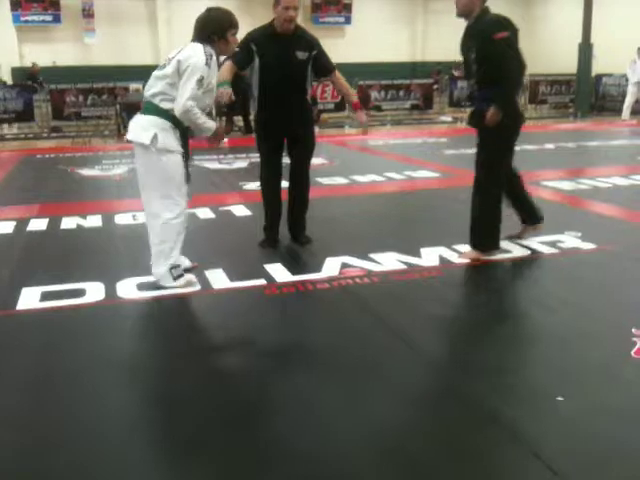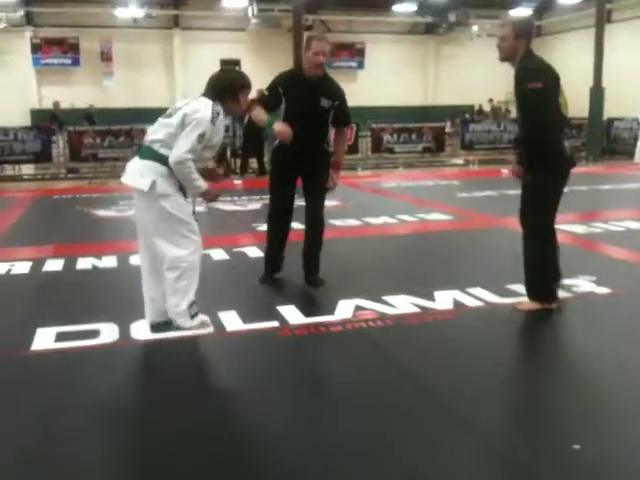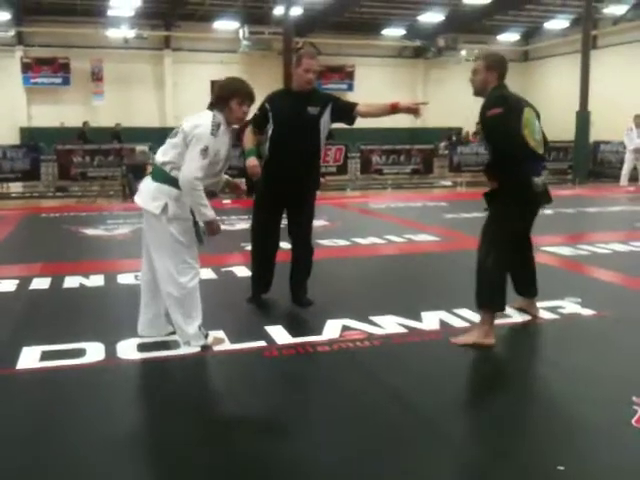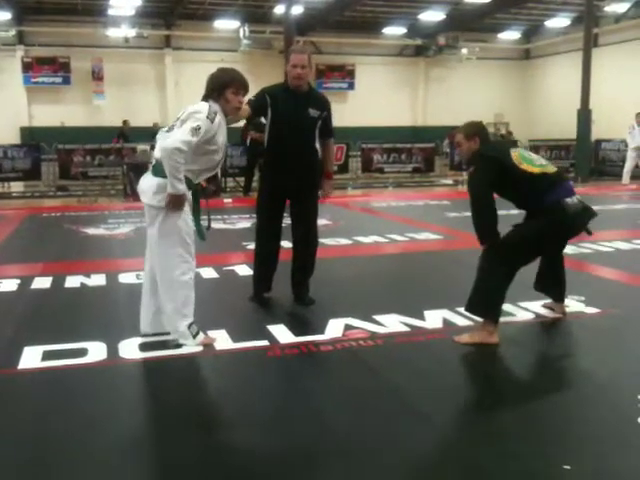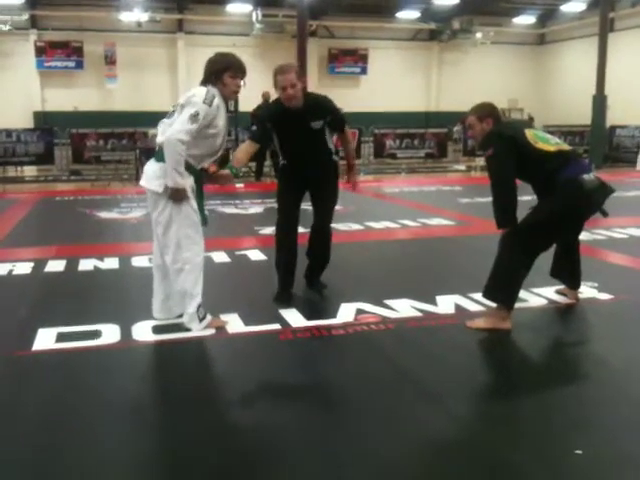
dt=1s
person 1, frame 1
left shoulder: (197, 54)
right shoulder: (200, 58)
right elbow: (185, 107)
left wrist: (206, 129)
right wrist: (211, 129)
left hip: (155, 131)
right hip: (159, 134)
left knee: (162, 202)
right knee: (170, 205)
left ankle: (168, 260)
right ankle: (166, 272)
person 1, frame 2
left shoulder: (204, 107)
right shoulder: (208, 115)
right elbow: (180, 158)
right wrist: (201, 189)
left hip: (148, 174)
right hip: (156, 177)
left knee: (156, 247)
right knee: (186, 242)
left ankle: (159, 313)
right ankle: (183, 312)
person 1, frame 3
left shoulder: (216, 125)
right shoulder: (207, 129)
right elbow: (190, 177)
left wrist: (225, 182)
right wrist: (208, 217)
left hip: (161, 194)
right hip: (167, 198)
left knee: (159, 265)
right knee: (182, 267)
left ankle: (153, 325)
right ankle: (193, 335)
person 1, frame 4
left shoulder: (208, 114)
right shoulder: (208, 115)
left elbow: (165, 136)
right elbow: (171, 147)
right wrist: (176, 189)
left hip: (161, 186)
right hip: (166, 191)
left knee: (162, 260)
right knee: (178, 262)
left ankle: (156, 322)
right ankle: (184, 331)
person 1, frame 5
left shoulder: (211, 101)
right shoulder: (206, 99)
left elbow: (170, 131)
right elbow: (174, 139)
right wrist: (177, 183)
left hip: (164, 175)
right hip: (170, 179)
left knee: (168, 245)
right knee: (187, 246)
left ankle: (167, 307)
right ankle: (194, 315)
person 2, frame 1
left shoulder: (495, 26)
right shoulder: (472, 31)
left elbow: (514, 68)
left wrist: (499, 107)
right wrist: (480, 106)
left hip: (500, 115)
right hip: (487, 111)
left knee: (487, 176)
right knee: (501, 170)
left ankle: (484, 244)
right ankle: (530, 218)
person 2, frame 2
left shoulder: (534, 71)
right shoulder: (528, 69)
left elbow: (540, 122)
left wrist: (522, 160)
right wrist: (523, 158)
left hip: (546, 162)
right hip: (543, 159)
left knee: (537, 226)
right knee: (535, 222)
left ankle: (543, 296)
right ankle: (548, 279)
person 2, frame 3
left shoulder: (497, 103)
right shoulder: (519, 102)
left elbow: (506, 146)
right elbow: (541, 144)
left wrist: (493, 176)
left hip: (514, 190)
right hip: (532, 187)
left knee: (492, 252)
right knee: (518, 242)
left ankle: (485, 329)
right ankle: (529, 301)
person 2, frame 4
left shoulder: (482, 159)
right shoulder: (506, 152)
left elbow: (482, 204)
left wrist: (488, 240)
left hip: (555, 214)
right hip: (574, 209)
left knee: (497, 256)
right knee: (549, 247)
left ankle: (488, 329)
right ankle: (558, 302)
person 2, frame 5
left shoulder: (496, 140)
right shoulder: (518, 133)
left elbow: (503, 187)
left wrist: (507, 225)
left hip: (570, 191)
right hip: (589, 186)
left knee: (517, 241)
right knee: (565, 232)
left ankle: (501, 315)
right ankle: (571, 288)
person 3, frame 1
left shoulder: (308, 42)
right shoulder: (257, 39)
left elbow: (332, 74)
right elbow: (232, 63)
left wrist: (356, 106)
right wrist: (223, 84)
left hip: (301, 117)
right hip: (268, 118)
left knee: (301, 175)
right knee: (270, 175)
left ankle: (298, 229)
right ankle: (271, 232)
person 3, frame 2
left shoulder: (334, 91)
right shoulder: (285, 81)
left elbow: (341, 131)
right elbow: (256, 111)
left wrist: (336, 168)
right wrist: (273, 122)
left hip: (317, 160)
right hip: (285, 157)
left knee: (315, 215)
right knee: (279, 212)
left ankle: (311, 271)
right ankle: (271, 268)
person 3, frame 3
left shoulder: (325, 102)
right shoulder: (275, 100)
left elbow: (362, 109)
right elbow: (252, 129)
left wrist: (398, 107)
right wrist: (250, 154)
left hip: (304, 182)
right hip: (272, 179)
left knee: (302, 238)
right knee: (263, 235)
left ankle: (299, 291)
right ankle: (258, 289)
person 3, frame 4
left shoulder: (320, 102)
right shoulder: (271, 94)
left elbow: (327, 142)
right elbow: (245, 109)
left wrist: (327, 176)
left hip: (306, 179)
right hip: (273, 176)
left knee: (306, 236)
right knee: (267, 233)
left ankle: (301, 289)
right ankle: (261, 289)
person 3, frame 5
left shoulder: (322, 105)
right shoulder: (271, 113)
left elbow: (343, 133)
right elbow: (250, 144)
left wrist: (351, 167)
right wrist: (232, 169)
left hip: (324, 171)
right hip: (292, 172)
left knee: (322, 225)
right knee: (286, 226)
left ankle: (313, 275)
right ankle: (285, 285)
